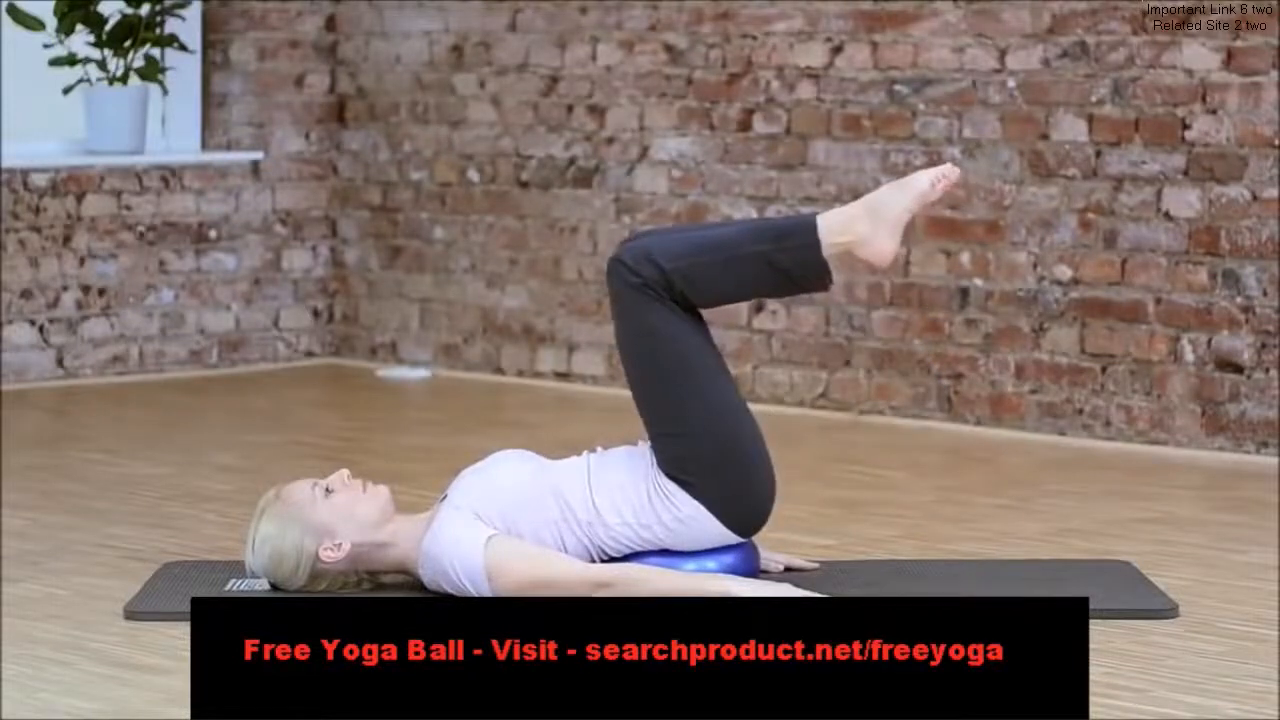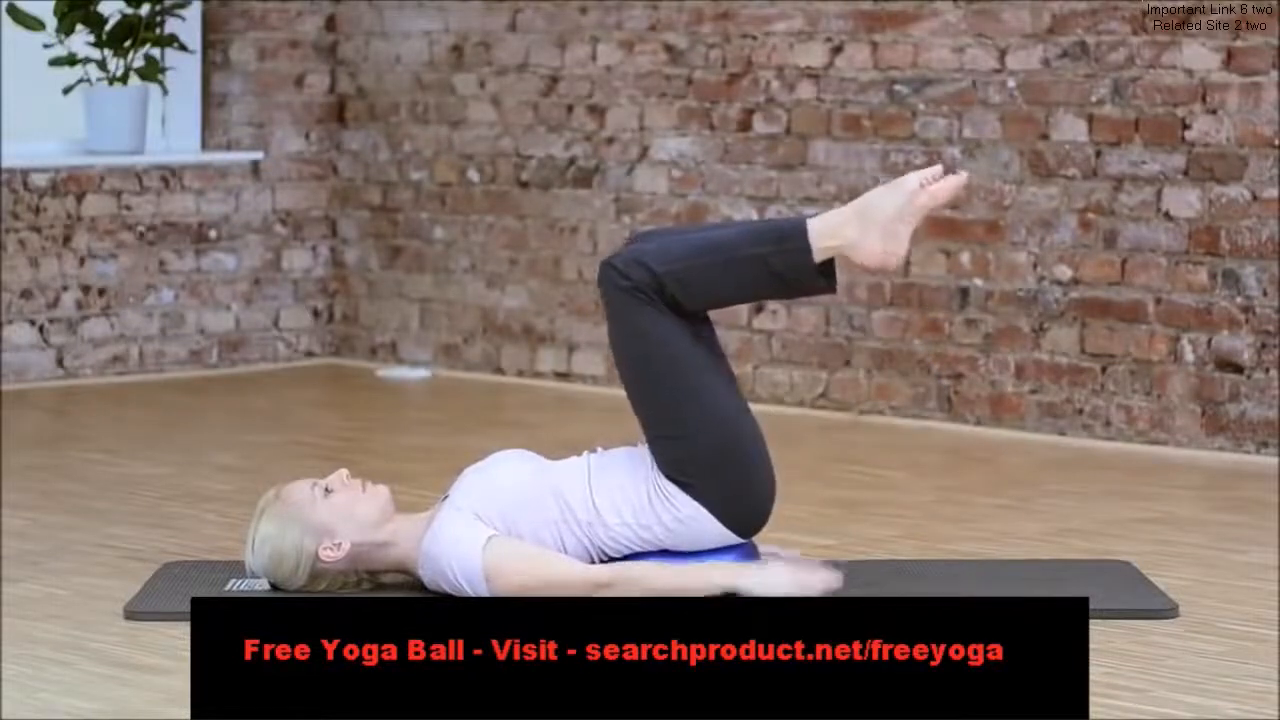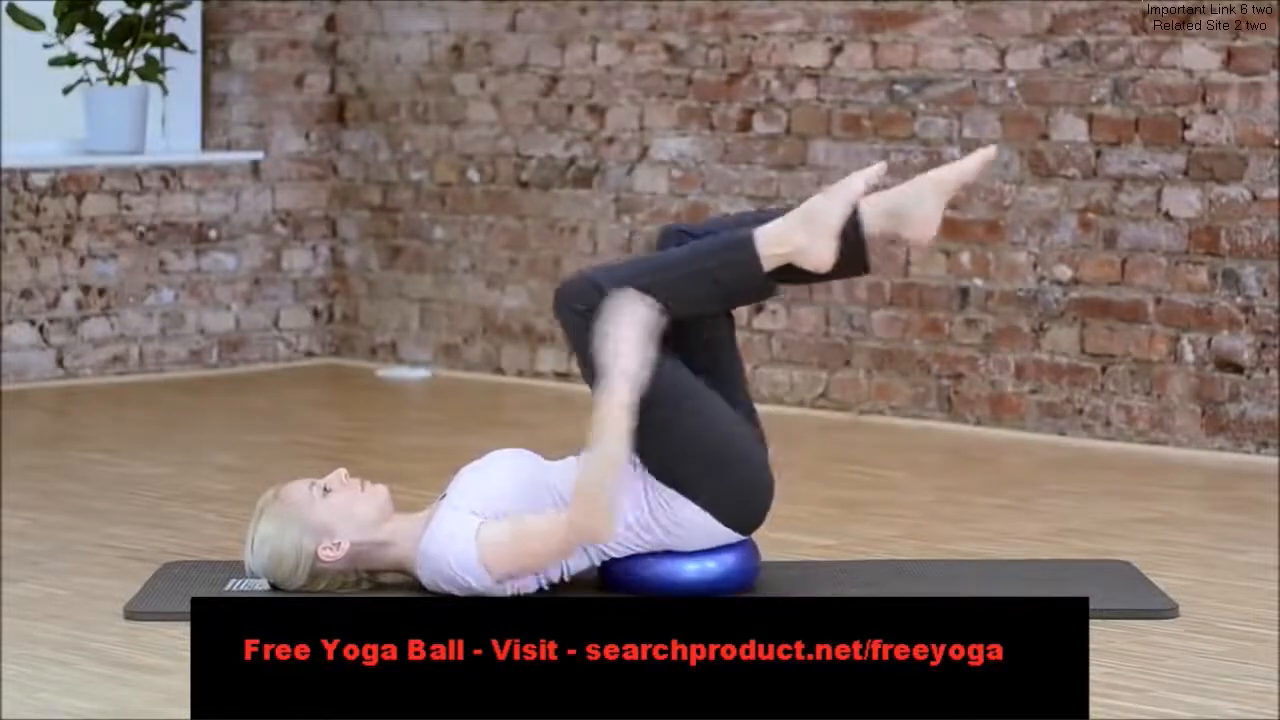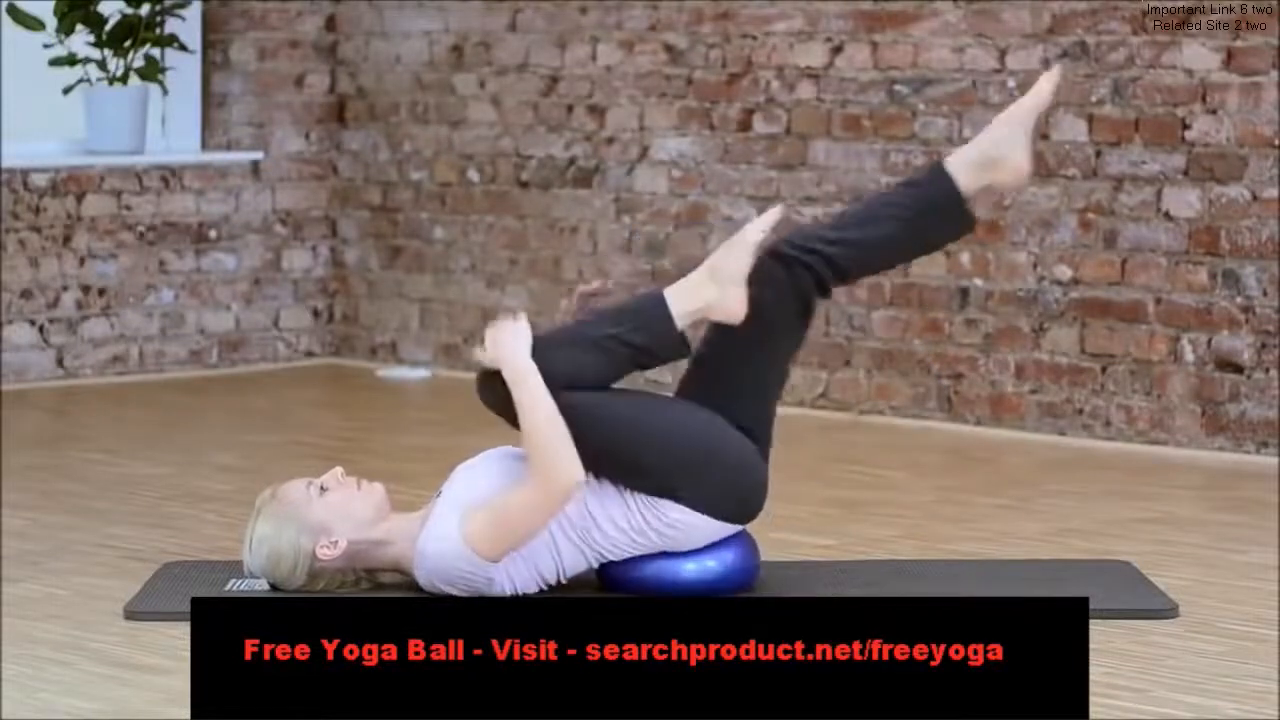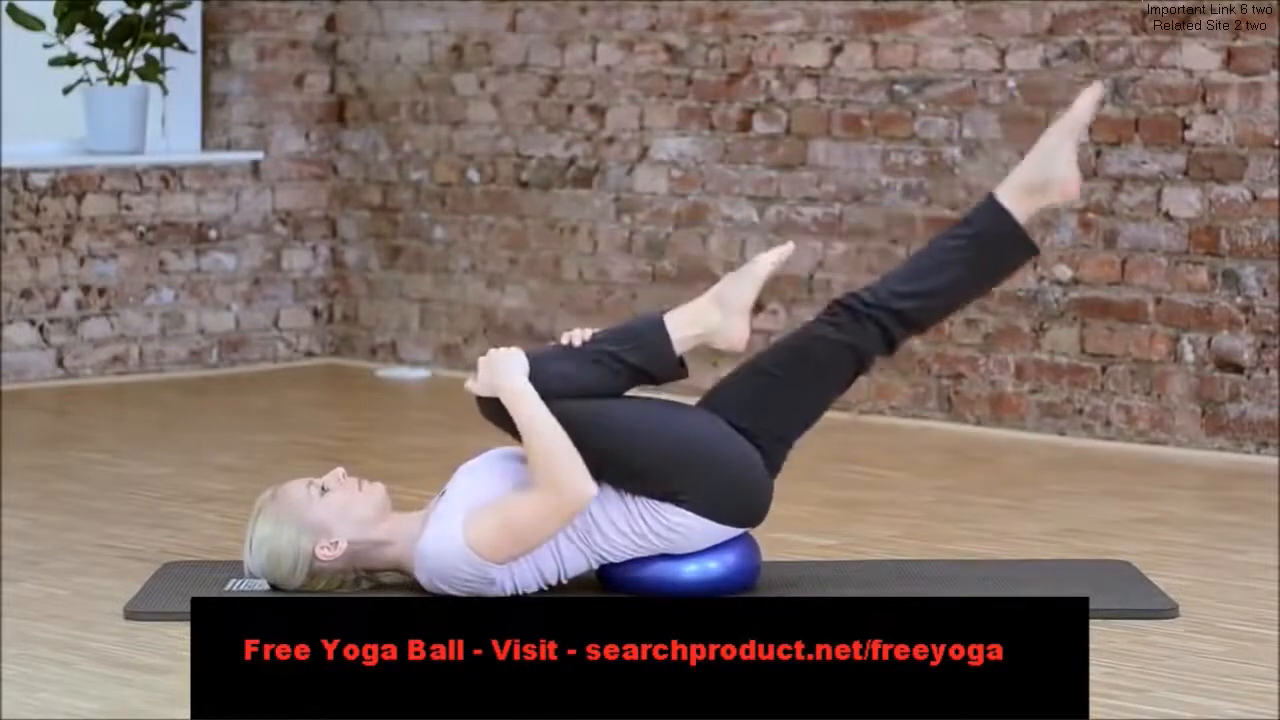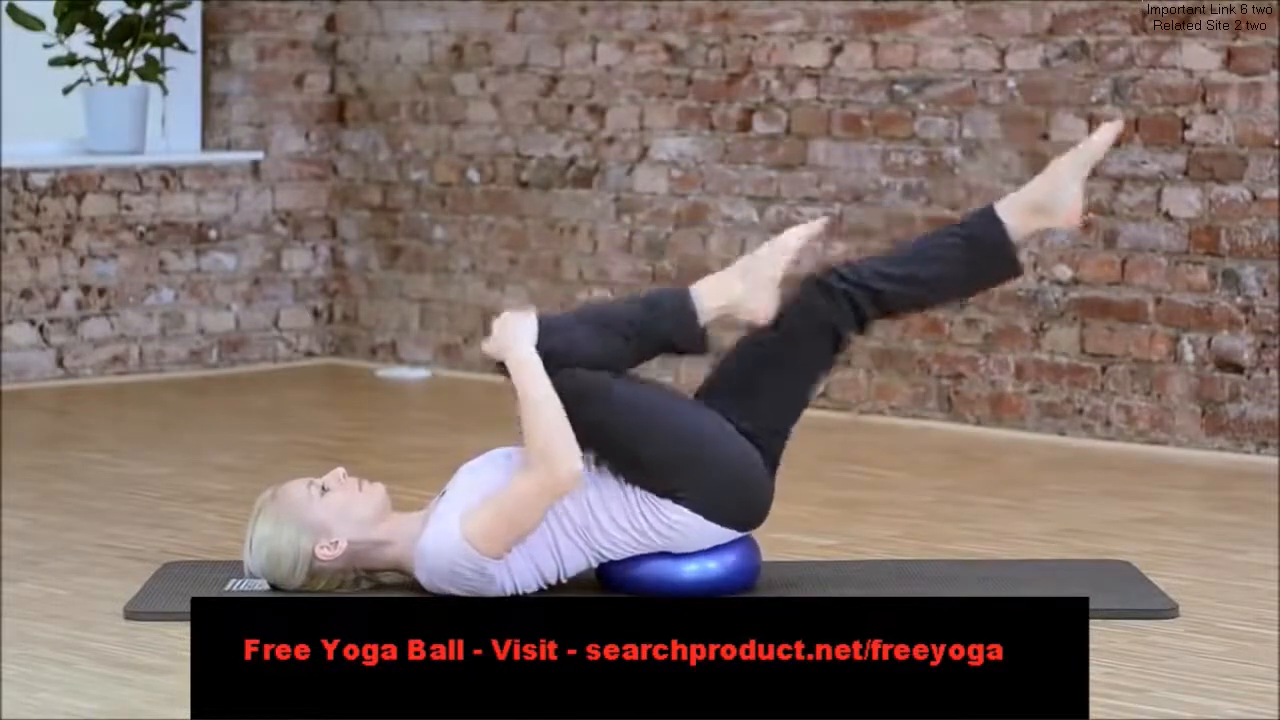
dt=0.4s
person 1, frame 1
left shoulder: (450, 517)
right shoulder: (448, 553)
right elbow: (600, 582)
right wrist: (743, 590)
left hip: (688, 494)
right hip: (710, 494)
left knee: (646, 264)
right knee: (639, 271)
left ankle: (845, 234)
right ankle: (846, 230)
person 1, frame 2
left shoulder: (448, 520)
right shoulder: (447, 555)
right elbow: (599, 581)
right wrist: (742, 576)
left hip: (689, 493)
right hip: (709, 494)
left knee: (649, 260)
right knee: (632, 276)
left ankle: (842, 240)
right ankle: (840, 231)
person 1, frame 3
left shoulder: (448, 519)
right shoulder: (449, 554)
right elbow: (588, 523)
right wrist: (623, 381)
left hip: (693, 480)
right hip: (712, 493)
left knee: (682, 252)
right knee: (589, 296)
left ankle: (884, 215)
right ankle: (787, 241)
person 1, frame 4
left shoulder: (441, 521)
right shoulder: (449, 554)
right elbow: (563, 481)
right wrist: (519, 361)
left hip: (700, 476)
right hip: (710, 487)
left knee: (795, 261)
right knee: (506, 377)
left ankle: (971, 169)
right ankle: (699, 298)
person 1, frame 5
left shoulder: (446, 523)
right shoulder: (448, 554)
right elbow: (572, 493)
left wrist: (572, 376)
right wrist: (520, 388)
left hip: (709, 468)
right hip: (712, 489)
right knee: (506, 387)
left ankle: (1025, 191)
right ankle: (698, 321)
person 1, frame 6
left shoulder: (445, 524)
right shoulder: (448, 554)
right elbow: (562, 470)
left wrist: (560, 353)
right wrist: (524, 355)
left hip: (707, 474)
right hip: (713, 491)
left knee: (838, 292)
right knee: (533, 348)
left ankle: (1024, 214)
right ankle: (717, 297)
